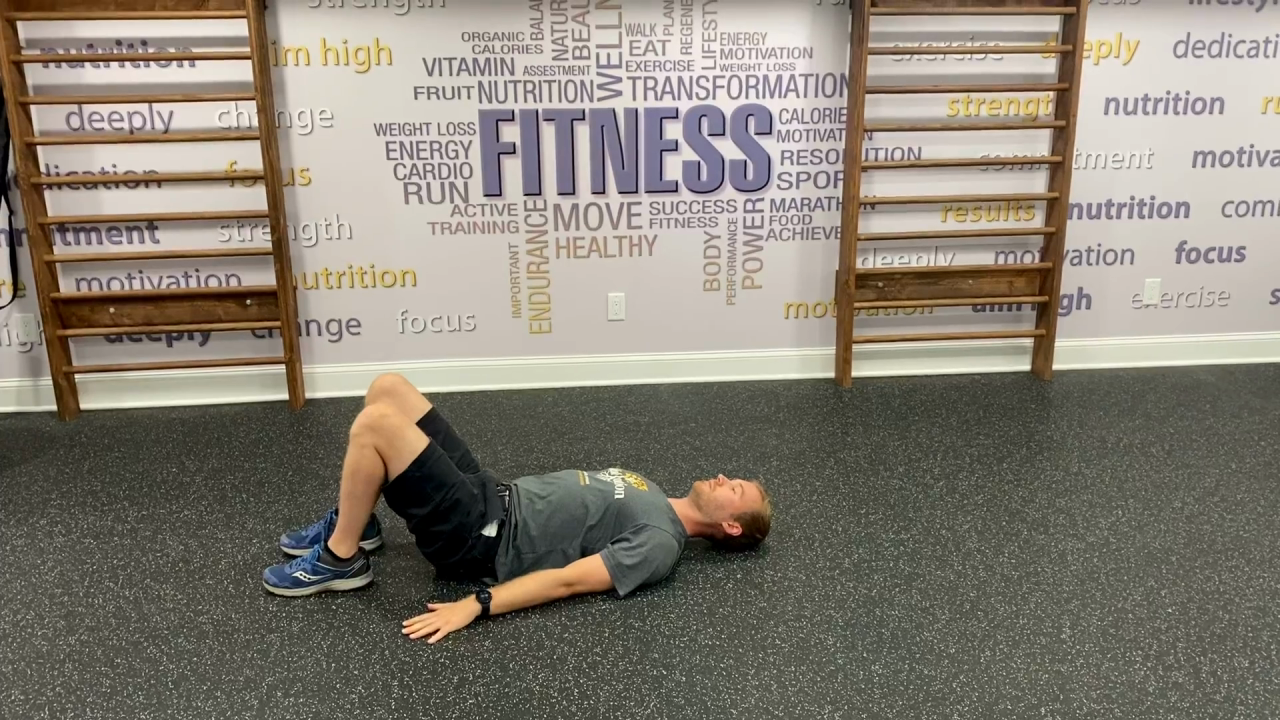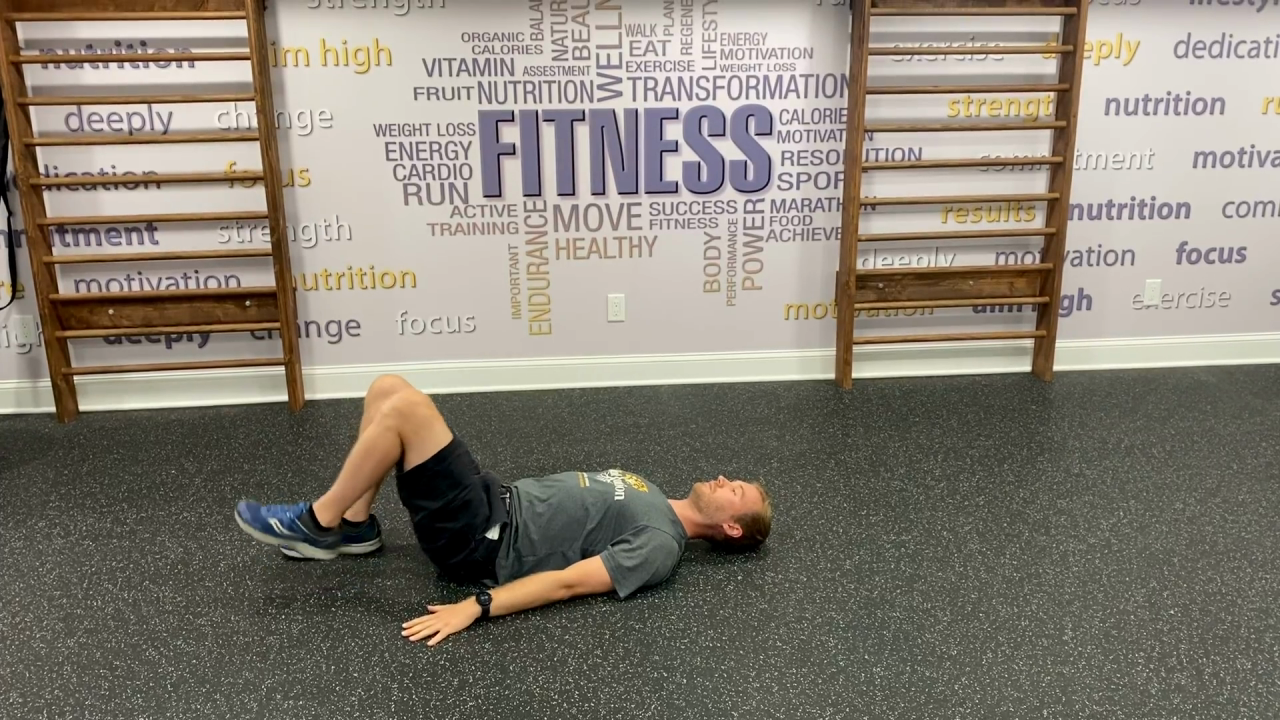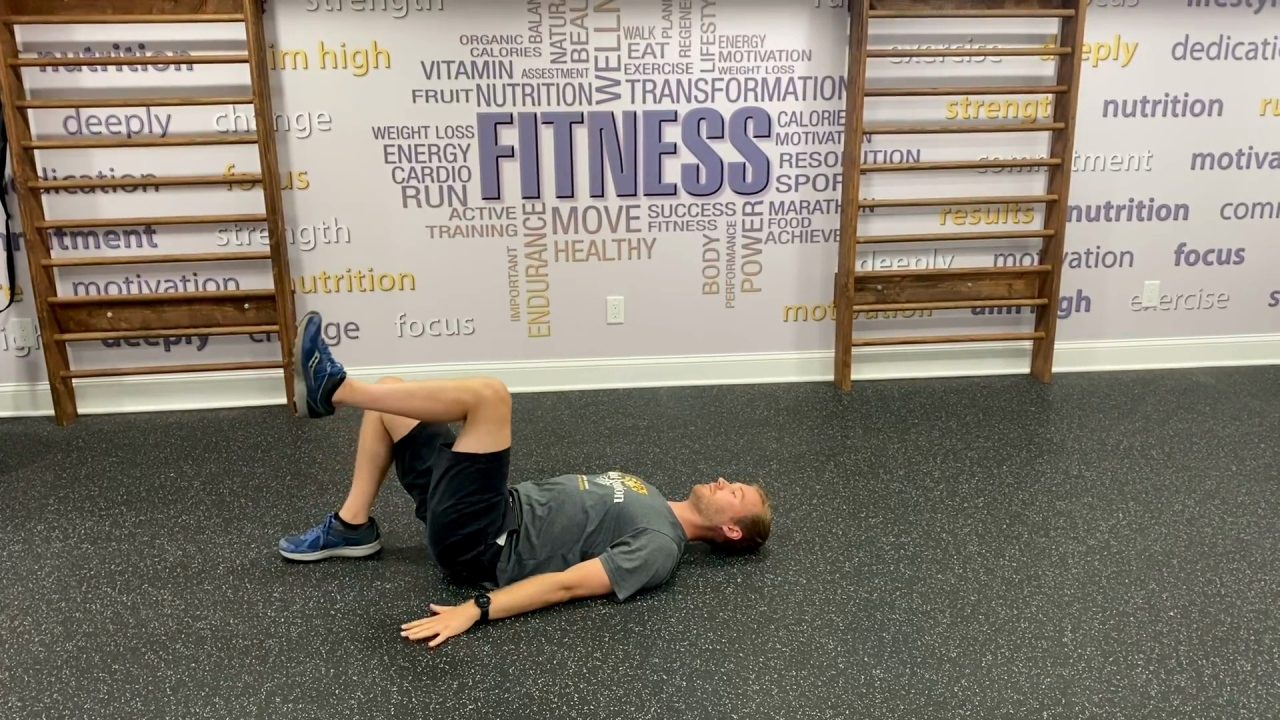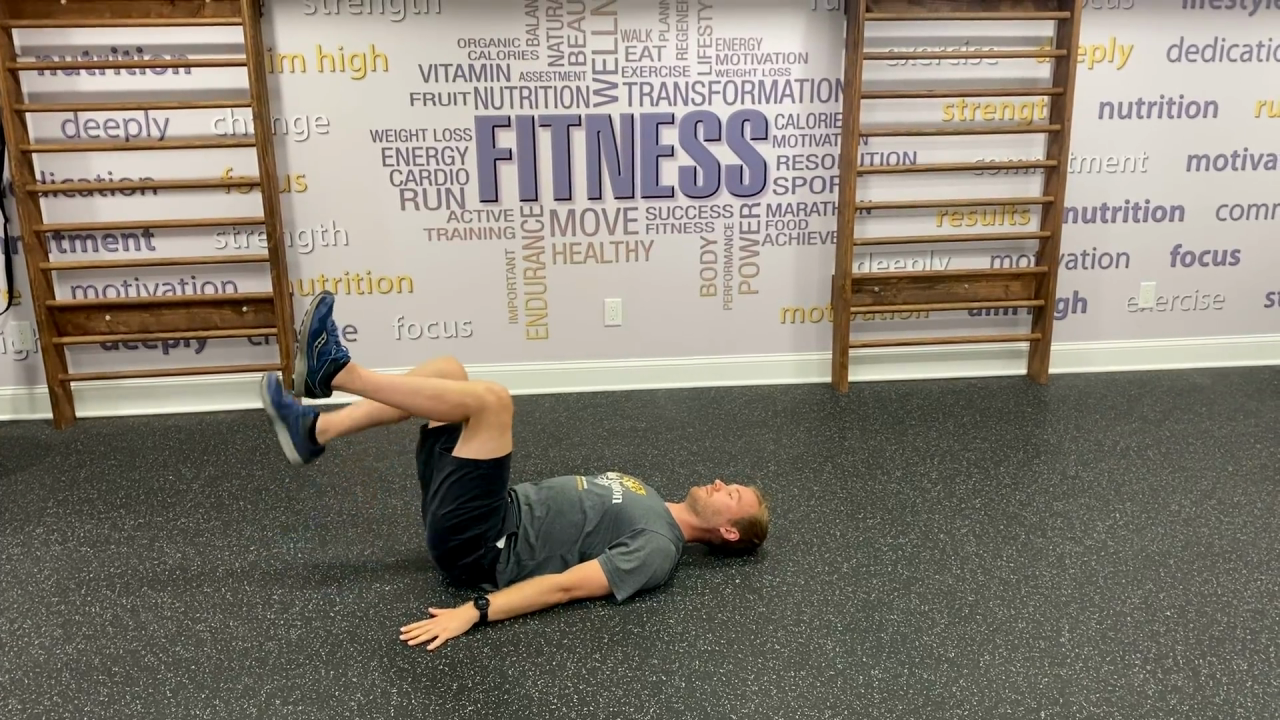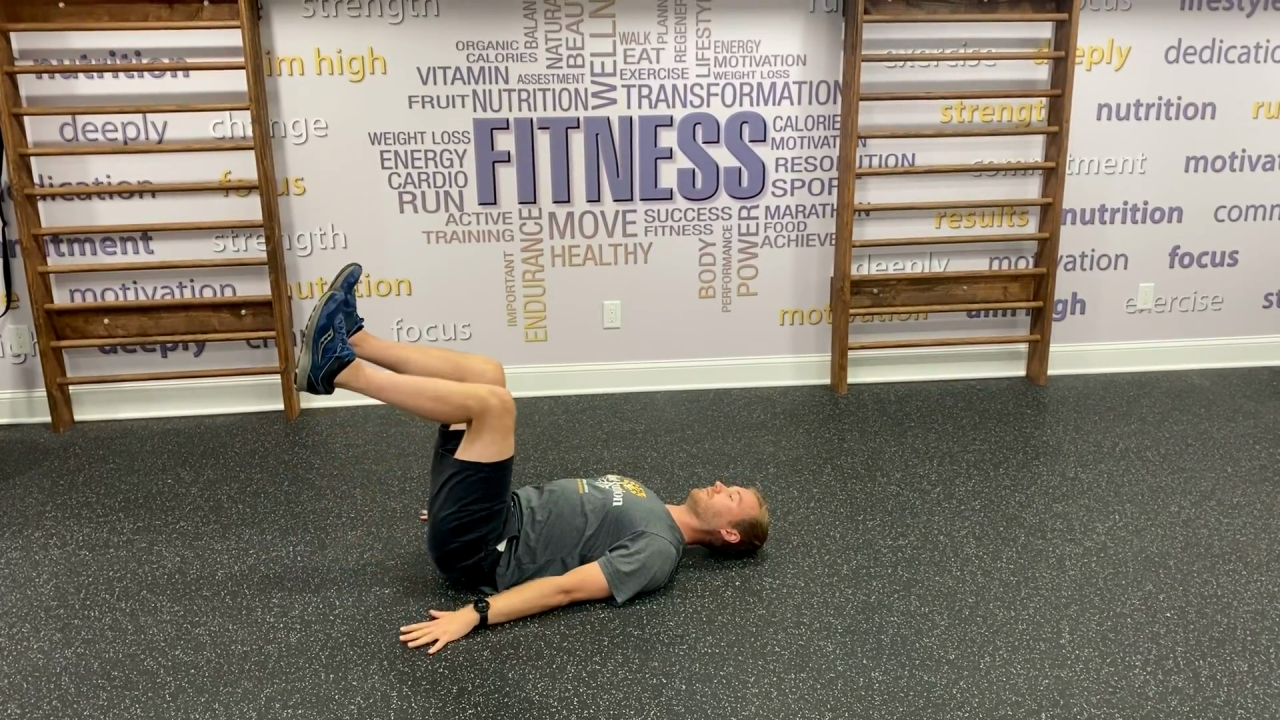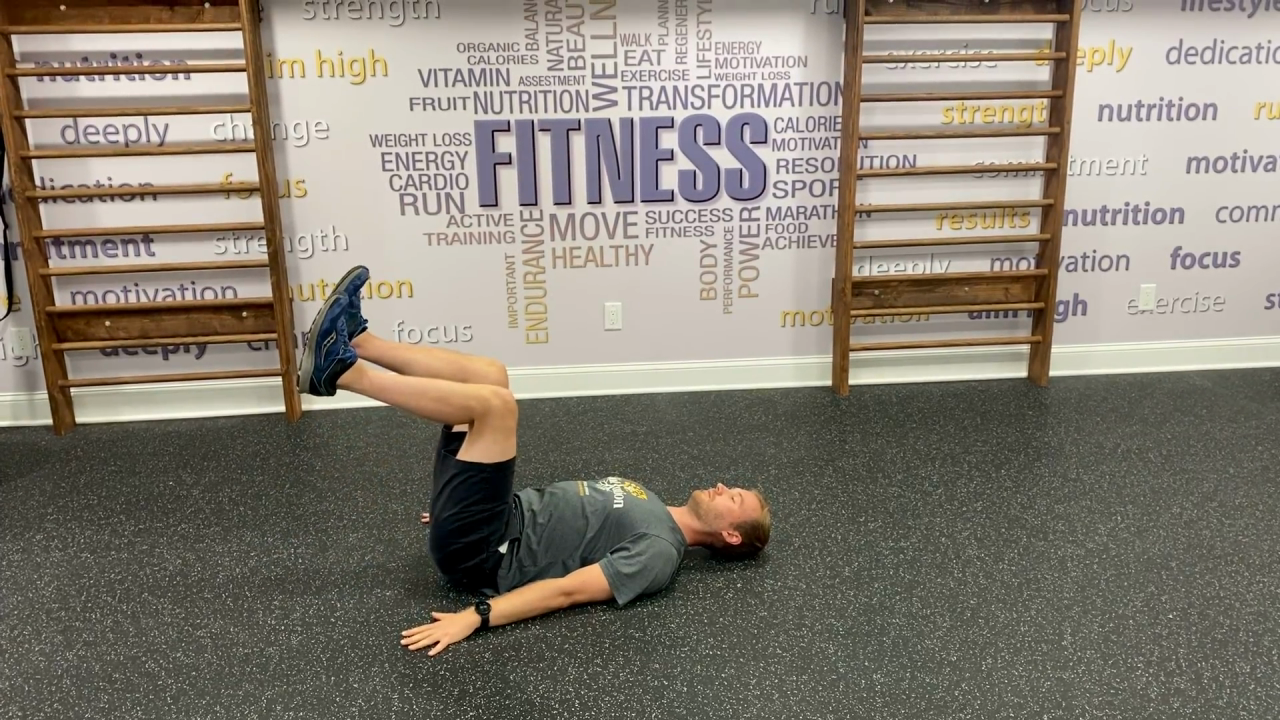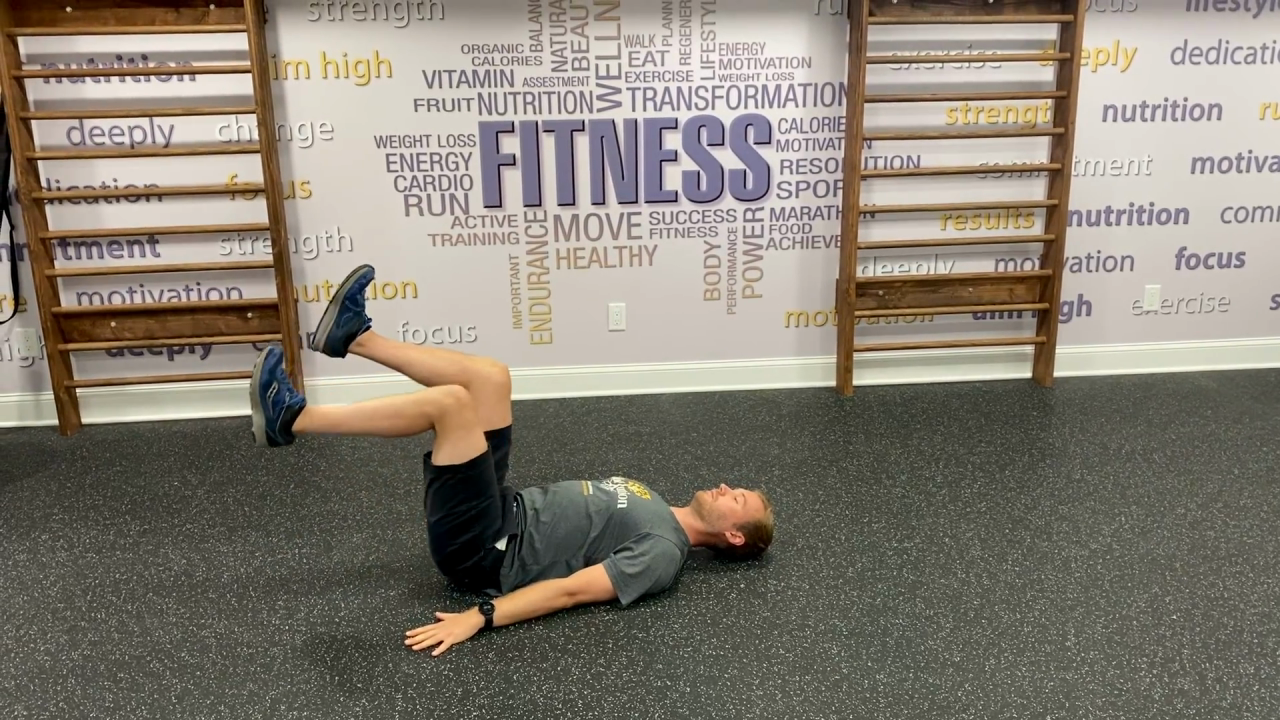
dt=0.7s
person 1, frame 1
left shoulder: (659, 543)
right shoulder: (648, 494)
left elbow: (567, 581)
left wrist: (476, 605)
left hip: (477, 540)
right hip: (492, 498)
left knee: (374, 426)
right knee: (387, 389)
left ankle: (339, 560)
right ankle: (354, 523)
person 1, frame 2
left shoulder: (659, 545)
right shoulder: (646, 497)
left elbow: (569, 581)
left wrist: (475, 606)
left hip: (477, 541)
right hip: (495, 500)
left knee: (407, 409)
right knee: (387, 388)
left ankle: (319, 524)
right ankle: (354, 524)
person 1, frame 3
left shoulder: (659, 546)
right shoulder: (646, 499)
left elbow: (568, 584)
left wrist: (474, 610)
left hip: (479, 546)
right hip: (504, 509)
left knee: (490, 393)
right knee: (387, 390)
left ankle: (332, 389)
right ankle: (352, 528)
person 1, frame 4
left shoulder: (656, 548)
right shoulder: (642, 500)
left elbow: (566, 585)
left wrist: (472, 613)
left hip: (474, 548)
right hip: (499, 511)
left knee: (492, 400)
right knee: (447, 370)
left ankle: (337, 373)
right ankle: (315, 432)
person 1, frame 5
left shoulder: (657, 550)
right shoulder: (643, 503)
left elbow: (566, 588)
left wrist: (474, 614)
right wrist: (455, 505)
left hip: (477, 551)
right hip: (499, 519)
left knee: (494, 402)
right knee: (487, 372)
left ankle: (337, 370)
right ankle: (352, 340)
person 1, frame 6
left shoulder: (658, 552)
right shoulder: (643, 503)
left elbow: (568, 590)
left wrist: (475, 617)
right wrist: (457, 508)
left hip: (478, 551)
right hip: (504, 516)
left knee: (495, 403)
right knee: (489, 375)
left ankle: (342, 372)
right ankle: (355, 341)
person 1, frame 7
left shoulder: (661, 552)
right shoulder: (649, 507)
left elbow: (572, 590)
left wrist: (478, 617)
right wrist: (453, 500)
left hip: (481, 551)
right hip: (506, 514)
left knee: (451, 401)
right knee: (489, 375)
left ankle: (293, 418)
right ankle: (353, 335)
